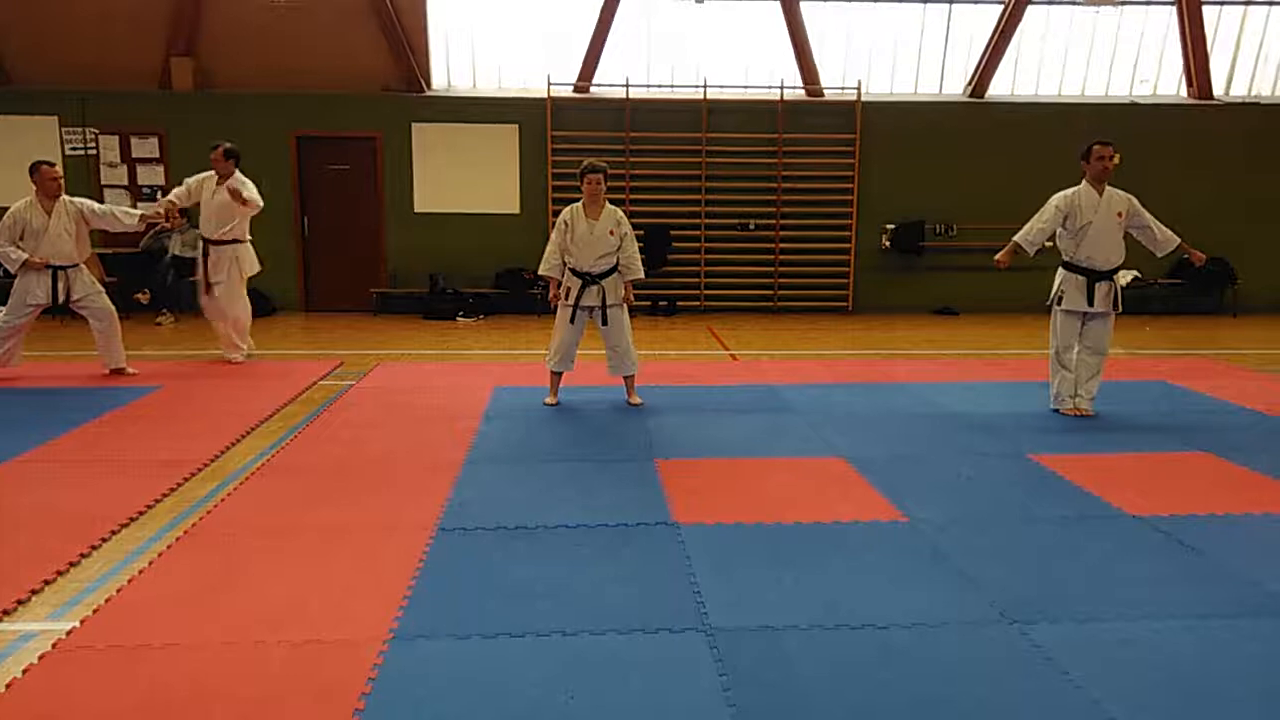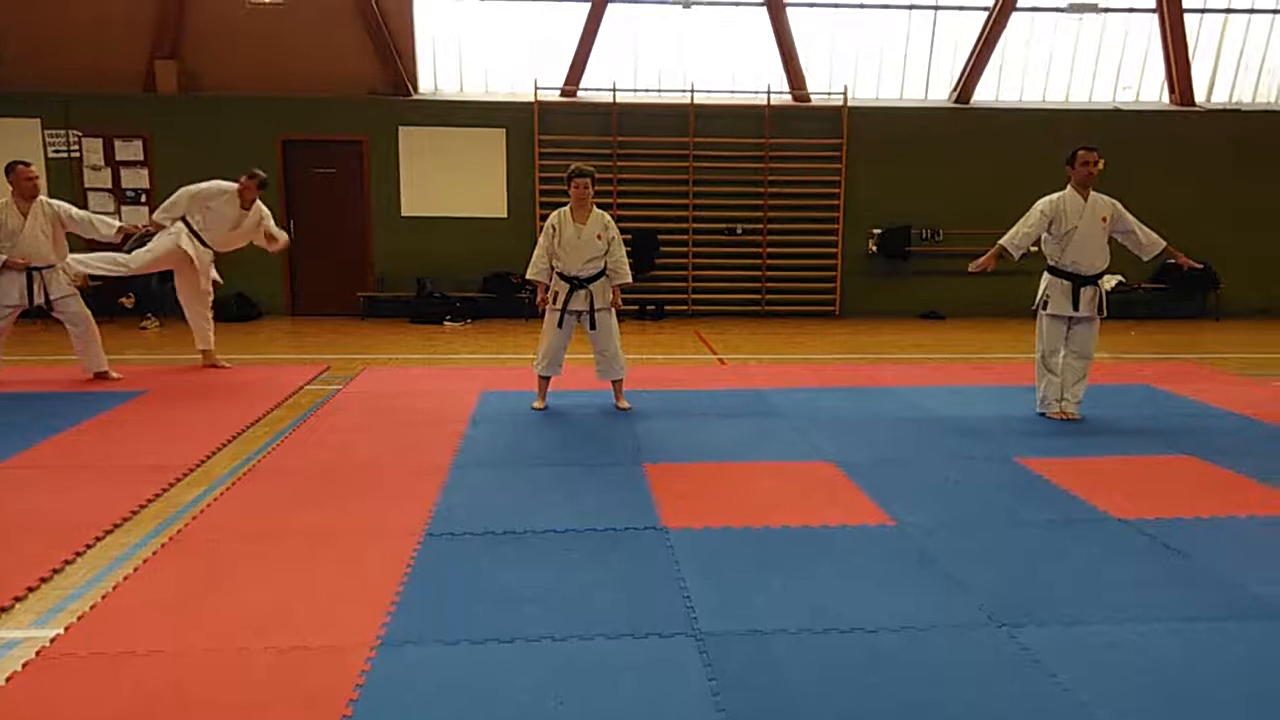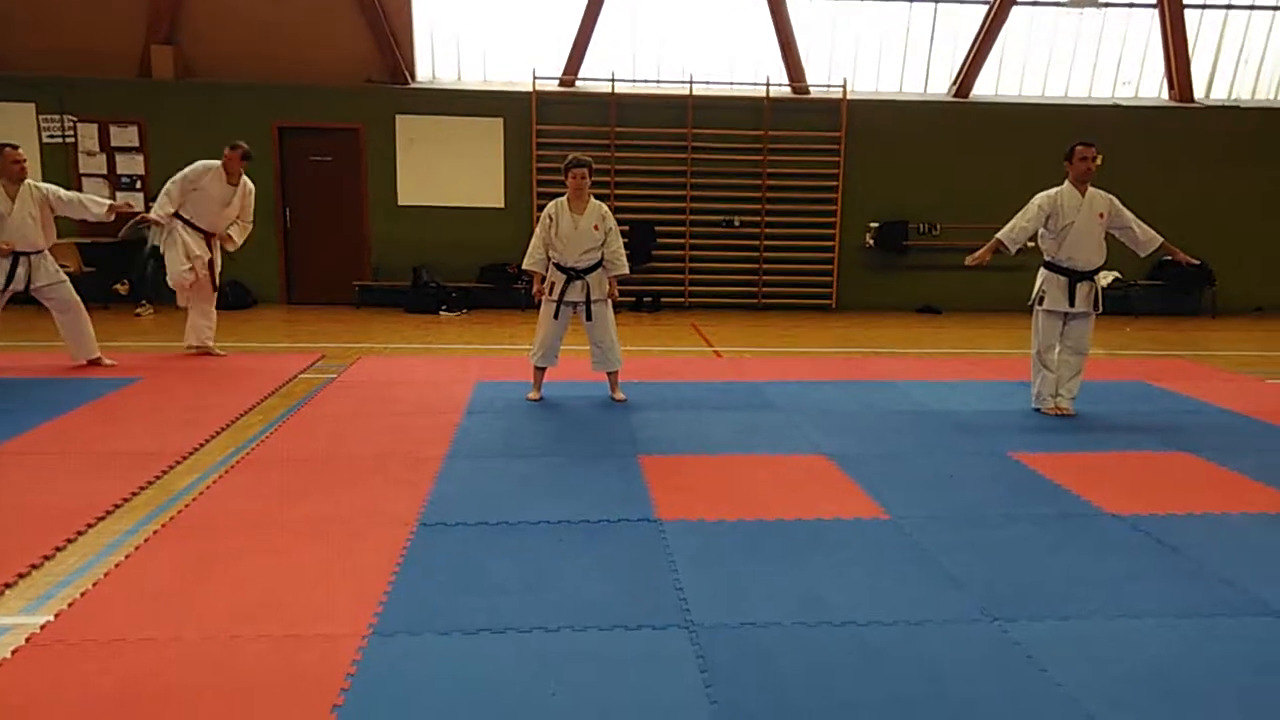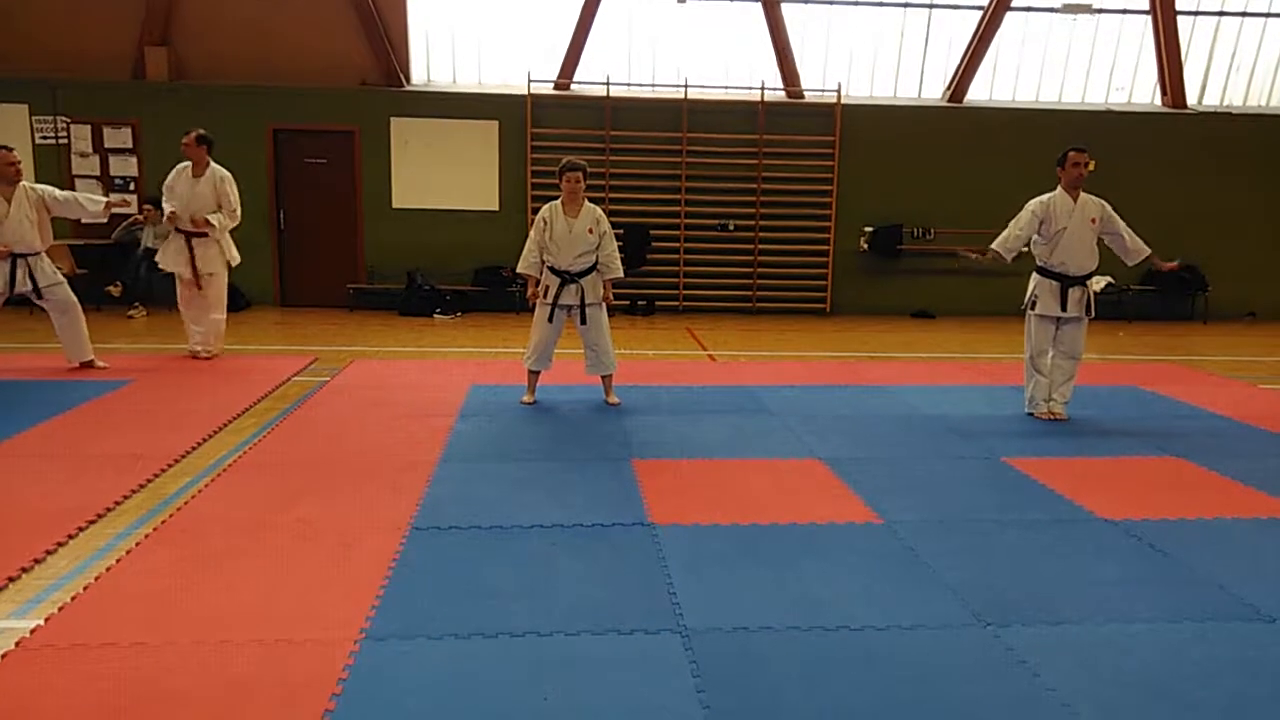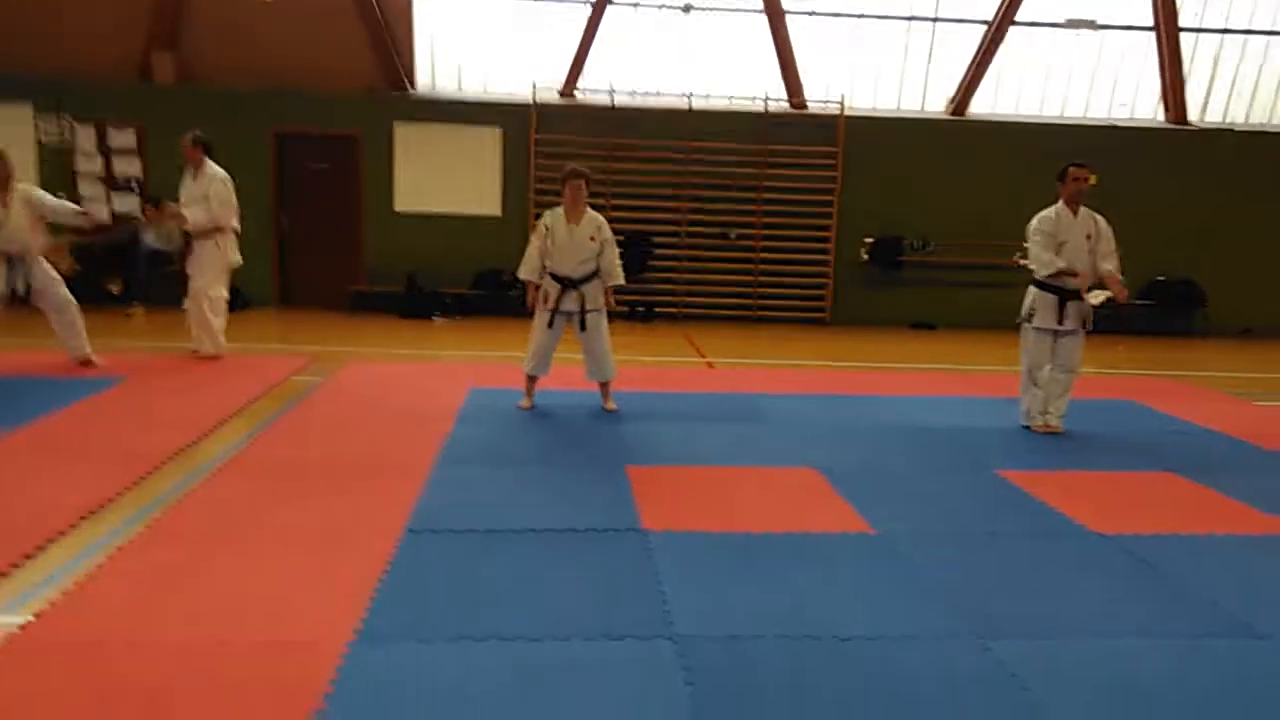
dt=0.4s
person 1, frame 1
left shoulder: (1124, 202)
right shoulder: (1067, 200)
left elbow: (1153, 230)
right elbow: (1039, 226)
left wrist: (1190, 252)
right wrist: (1008, 251)
left hip: (1104, 285)
right hip: (1073, 282)
left knee: (1095, 347)
right knee: (1064, 345)
left ankle: (1083, 399)
right ankle: (1063, 399)
person 1, frame 2
left shoulder: (1109, 207)
right shoulder: (1052, 204)
left elbow: (1139, 234)
right elbow: (1024, 231)
left wrist: (1176, 255)
right wrist: (992, 255)
left hip: (1090, 290)
right hip: (1058, 286)
left knee: (1081, 352)
right knee: (1050, 349)
left ankle: (1069, 403)
right ankle: (1050, 403)
person 1, frame 3
left shoulder: (1106, 202)
right shoulder: (1050, 199)
left elbow: (1136, 230)
right elbow: (1021, 225)
left wrist: (1175, 253)
right wrist: (989, 249)
left hip: (1086, 286)
right hip: (1054, 282)
left knee: (1076, 347)
right knee: (1046, 345)
left ankle: (1064, 398)
right ankle: (1045, 398)
person 1, frame 4
left shoulder: (1098, 208)
right shoulder: (1043, 205)
left elbow: (1124, 238)
right elbow: (1016, 233)
left wrist: (1157, 263)
right wrist: (987, 256)
left hip: (1078, 291)
right hip: (1047, 287)
left knee: (1069, 352)
right knee: (1039, 350)
left ankle: (1057, 403)
right ankle: (1038, 403)
person 1, frame 5
left shoulder: (1096, 223)
right shoulder: (1045, 220)
left elbow: (1107, 258)
right elbow: (1043, 260)
left wrist: (1111, 280)
right wrist: (1077, 275)
left hip: (1077, 304)
right hip: (1045, 300)
left knee: (1066, 365)
right knee: (1036, 363)
left ankle: (1053, 416)
right ankle: (1034, 416)
person 2, frame 1
left shoulder: (617, 217)
right shoulder: (568, 216)
left elbow: (628, 254)
right elbow: (556, 252)
left wrist: (629, 288)
right wrist: (553, 286)
left hip: (609, 287)
right hip: (575, 286)
left knee: (621, 341)
right knee: (563, 341)
left ankle: (631, 392)
right ankle: (553, 392)
person 2, frame 2
left shoulder: (604, 221)
right shoulder: (556, 220)
left elbow: (616, 258)
right elbow: (543, 256)
left wrist: (616, 293)
right wrist: (541, 291)
left hip: (597, 291)
right hip: (563, 290)
left knee: (609, 345)
right knee: (551, 345)
left ankle: (619, 396)
right ankle: (541, 396)
person 2, frame 3
left shoulder: (602, 212)
right shoulder: (553, 210)
left elbow: (613, 249)
right elbow: (540, 246)
left wrist: (613, 283)
right wrist: (537, 281)
left hip: (593, 282)
right hip: (559, 281)
left knee: (605, 337)
right knee: (546, 336)
left ankle: (614, 388)
right ankle: (536, 387)
person 2, frame 4
left shoulder: (596, 215)
right shoulder: (547, 213)
left elbow: (608, 252)
right elbow: (534, 250)
left wrist: (608, 287)
right wrist: (531, 284)
left hip: (587, 285)
right hip: (554, 284)
left knee: (599, 340)
right knee: (541, 339)
left ankle: (608, 391)
right ankle: (530, 390)
person 2, frame 5
left shoulder: (598, 223)
right shoulder: (549, 220)
left elbow: (609, 259)
right elbow: (535, 255)
left wrist: (609, 293)
right wrist: (532, 289)
left hip: (588, 292)
right hip: (554, 290)
left knee: (598, 346)
right knee: (540, 344)
left ankle: (607, 397)
right ankle: (528, 395)
person 3, frame 1
left shoulder: (244, 185)
right shoulder: (207, 179)
left elbow: (255, 205)
right elbow: (187, 189)
left wrist: (242, 200)
right wrist: (171, 199)
left hip: (232, 253)
right hip: (211, 250)
left knee: (232, 304)
right knee: (210, 303)
left ankle: (238, 351)
right ankle: (238, 347)
person 3, frame 2
left shoulder: (261, 215)
right shoulder: (222, 190)
left elbow: (273, 241)
right elbow: (188, 195)
left wrist: (277, 238)
right wrist: (162, 217)
left hip: (202, 255)
right hip: (183, 237)
left knee: (200, 304)
right knee: (137, 261)
left ankle: (209, 355)
right ankle: (77, 264)
person 3, frame 3
left shoulder: (248, 188)
right shoulder: (205, 169)
left elbow: (245, 222)
right elbow: (175, 186)
left wrist: (230, 236)
right wrist: (159, 214)
left hip: (209, 241)
right hip: (183, 230)
left knee: (206, 294)
right knee: (181, 278)
left ankle: (203, 343)
person 3, frame 4
left shoulder: (221, 177)
right shoulder: (179, 171)
left elbow: (232, 213)
right elbow: (168, 194)
left wrist: (208, 222)
right wrist: (169, 211)
left hip: (211, 246)
right hip: (182, 243)
left knee: (212, 299)
right knee: (187, 299)
left ankle: (207, 345)
right ankle: (198, 344)
person 3, frame 5
left shoulder: (216, 177)
right shoulder: (190, 175)
left elbow: (215, 213)
right elbow: (188, 207)
left wrist: (183, 215)
right wrist: (175, 212)
left hip: (216, 243)
right hip: (199, 243)
left knee: (207, 294)
right knee: (198, 295)
left ankle: (213, 346)
right ankle: (205, 344)
person 4, frame 1
left shoulder: (77, 207)
right shoulder: (20, 212)
left elbow: (108, 214)
left wrist: (142, 216)
right wrist: (24, 260)
left hip: (74, 276)
right hip: (37, 279)
left knee: (105, 314)
left ankle: (116, 364)
person 4, frame 2
left shoulder: (53, 208)
left elbow: (85, 220)
left wrist: (120, 228)
left hip: (50, 277)
left knee: (81, 319)
left ankle: (99, 368)
person 4, frame 3
left shoulder: (41, 192)
left elbow: (74, 201)
left wrist: (111, 206)
left hip: (38, 263)
left knee: (69, 304)
left ankle: (91, 355)
person 4, frame 4
left shoulder: (37, 193)
left elbow: (70, 201)
left wrist: (107, 203)
left hip: (35, 265)
left knee: (66, 305)
left ankle: (84, 357)
person 4, frame 5
left shoulder: (28, 194)
left elbow: (54, 206)
left wrist: (80, 213)
left hip: (31, 264)
left knee: (63, 304)
left ankle: (82, 353)
